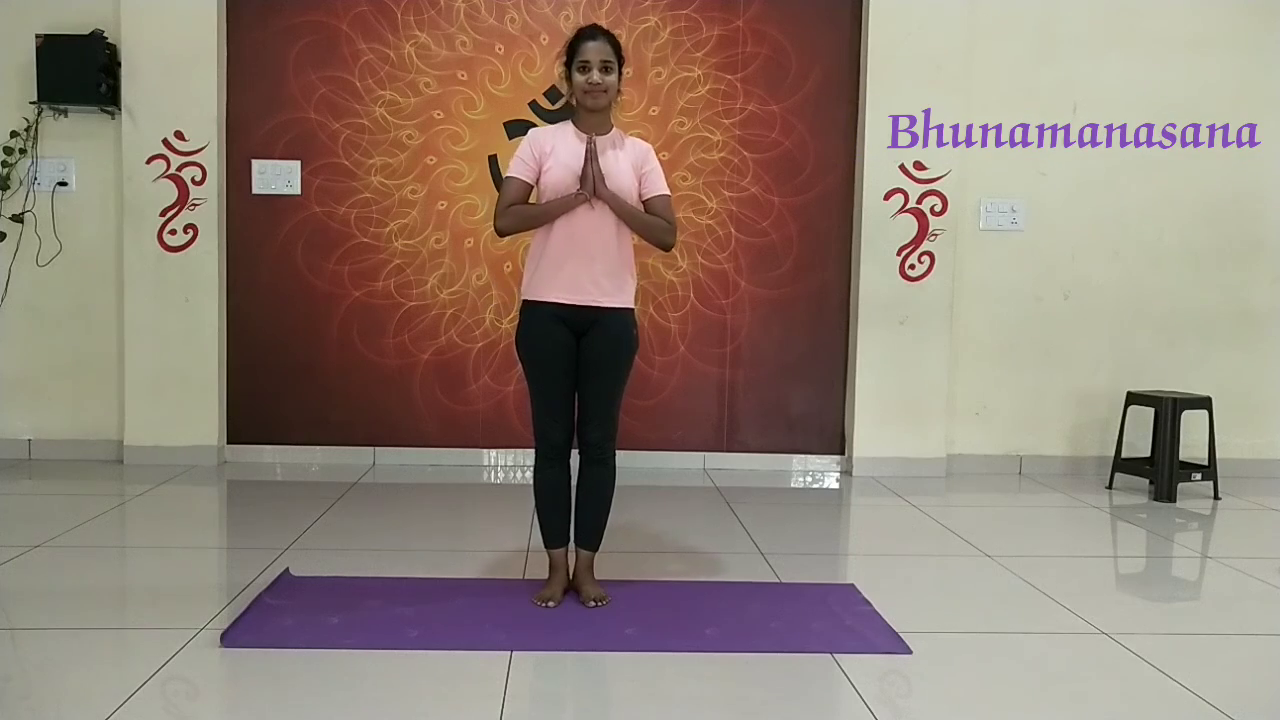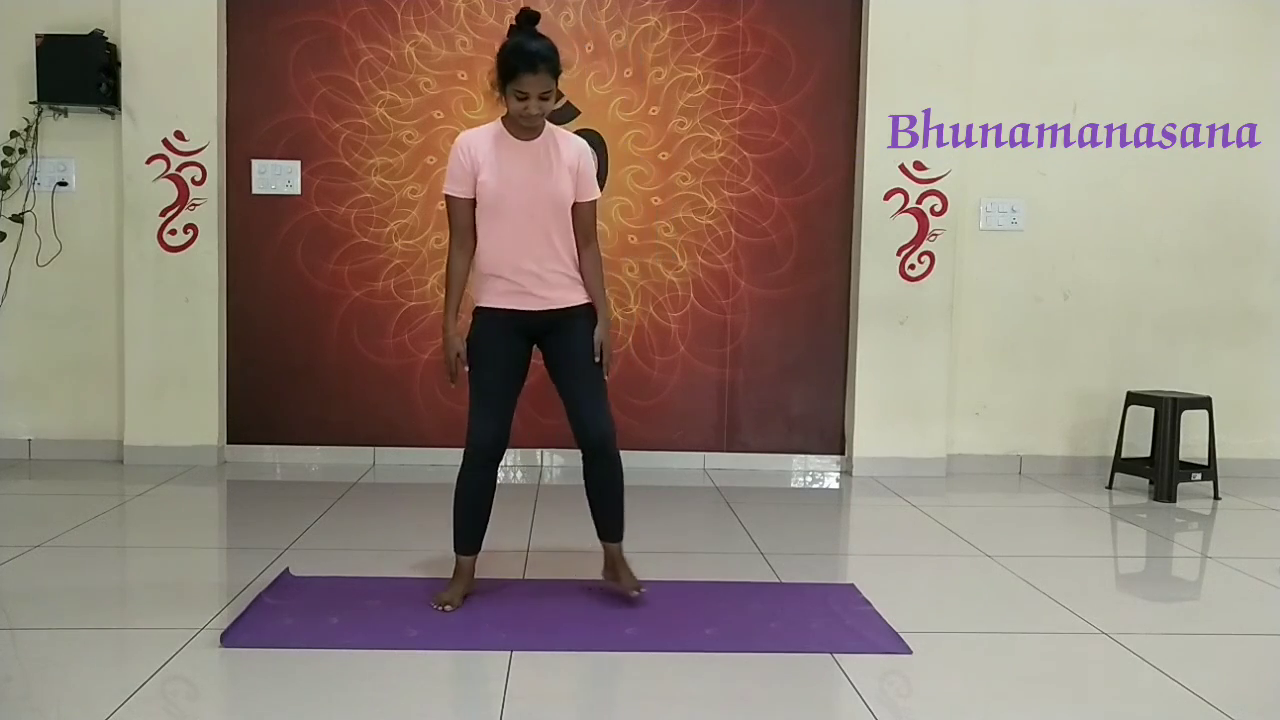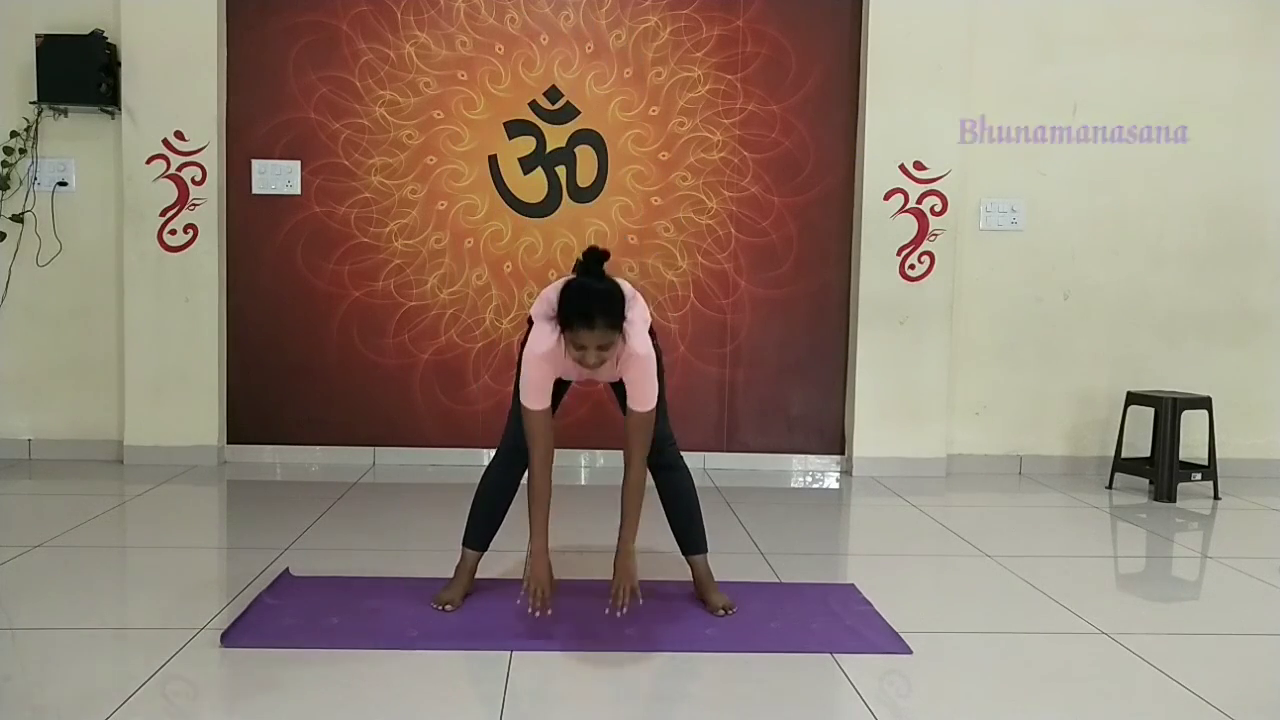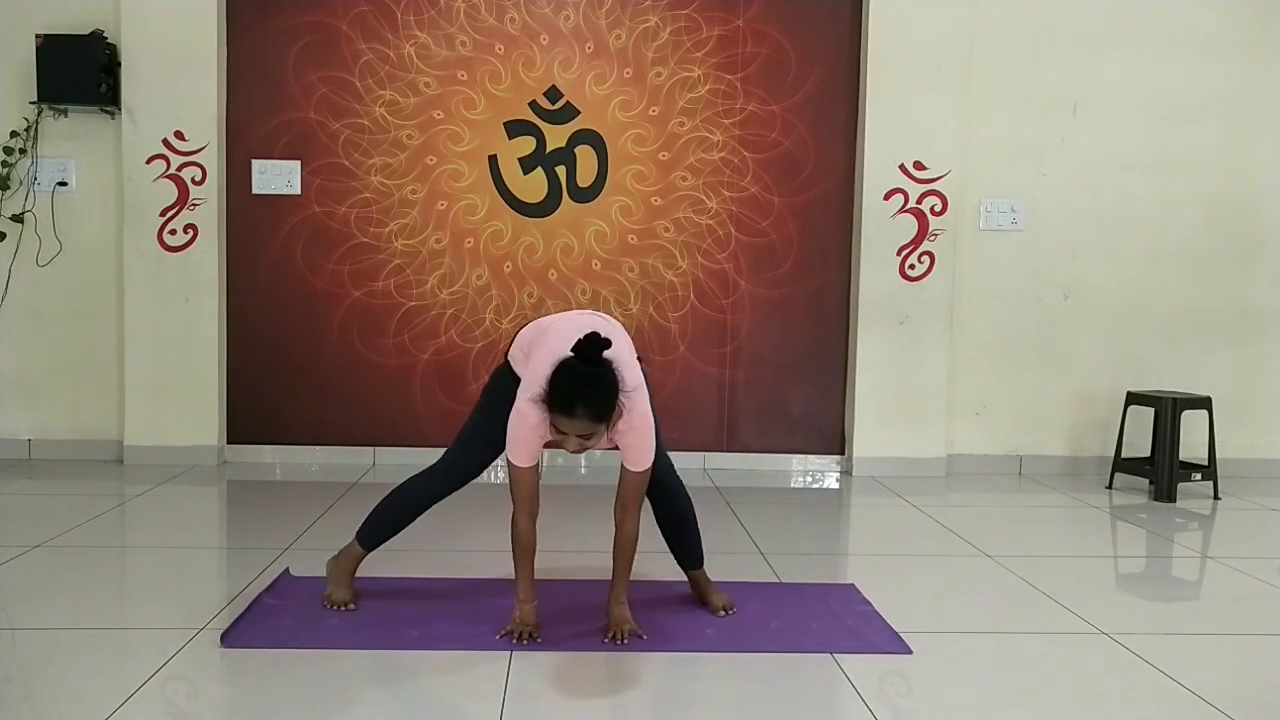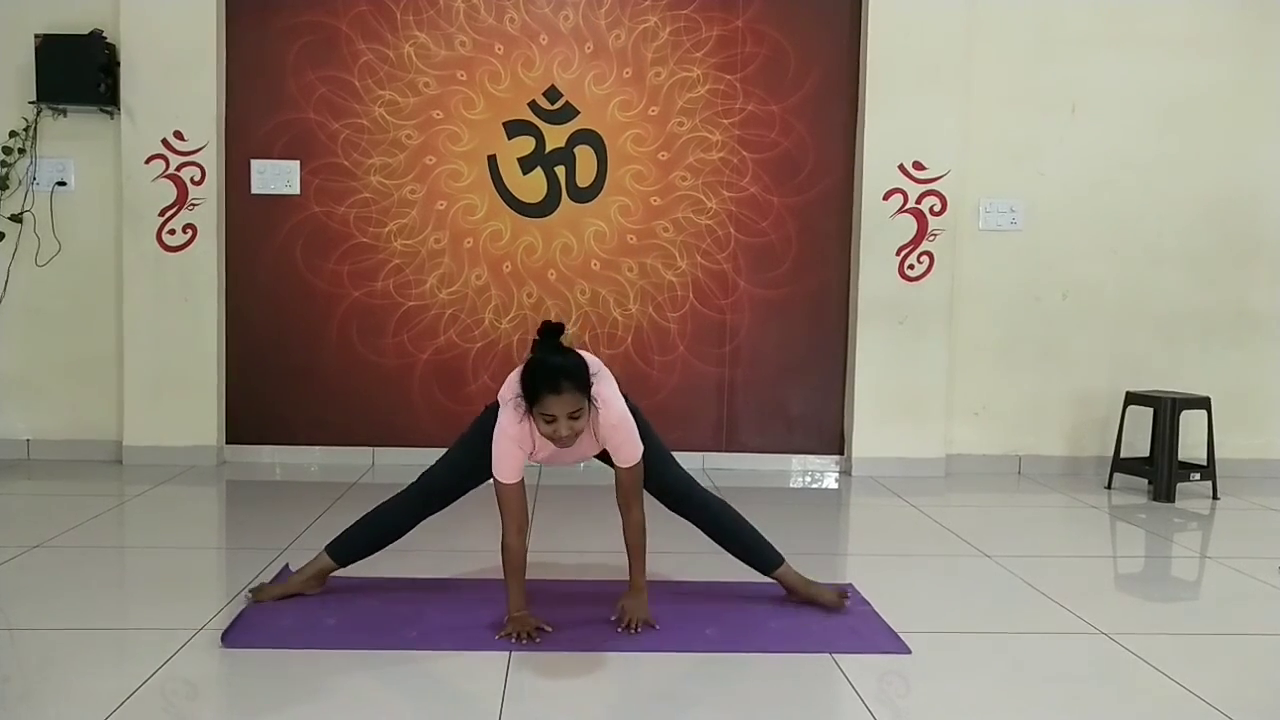
dt=1s
person 1, frame 1
left shoulder: (638, 154)
right shoulder: (540, 142)
left elbow: (666, 235)
right elbow: (504, 220)
left wrist: (608, 194)
right wrist: (575, 196)
left hip: (610, 315)
right hip: (546, 310)
left knee: (598, 442)
right knee: (551, 440)
left ankle: (586, 566)
right ankle: (557, 566)
person 1, frame 2
left shoulder: (574, 151)
right shoulder: (471, 148)
left elbow: (586, 242)
right elbow: (462, 244)
left wrist: (601, 316)
right wrist: (453, 325)
left hip: (567, 312)
right hip: (497, 315)
left knee: (598, 435)
right knee: (485, 444)
left ankle: (614, 558)
right ankle: (463, 570)
person 1, frame 3
left shoulder: (638, 347)
right shoulder: (541, 347)
left elbow: (637, 459)
right elbow: (539, 459)
left wrist: (626, 552)
right wrist: (538, 551)
left hip: (625, 337)
left knee: (663, 450)
right knee: (515, 448)
left ankle: (702, 574)
right ankle: (465, 570)
person 1, frame 4
left shoulder: (633, 413)
right shoulder: (530, 409)
left elbow: (628, 516)
right elbow: (524, 514)
left wrist: (619, 602)
right wrist: (525, 601)
right hip: (530, 355)
left knee: (659, 476)
right knee: (452, 472)
left ankle: (699, 580)
right ankle: (347, 560)
person 1, frame 5
left shoulder: (612, 416)
right shoulder: (511, 422)
left elbow: (632, 509)
right elbow: (514, 528)
left wrist: (638, 591)
right wrist: (518, 607)
left hip: (603, 432)
right hip: (511, 415)
left knee: (687, 496)
right knee: (425, 494)
left ankle: (795, 582)
right ankle: (312, 572)
